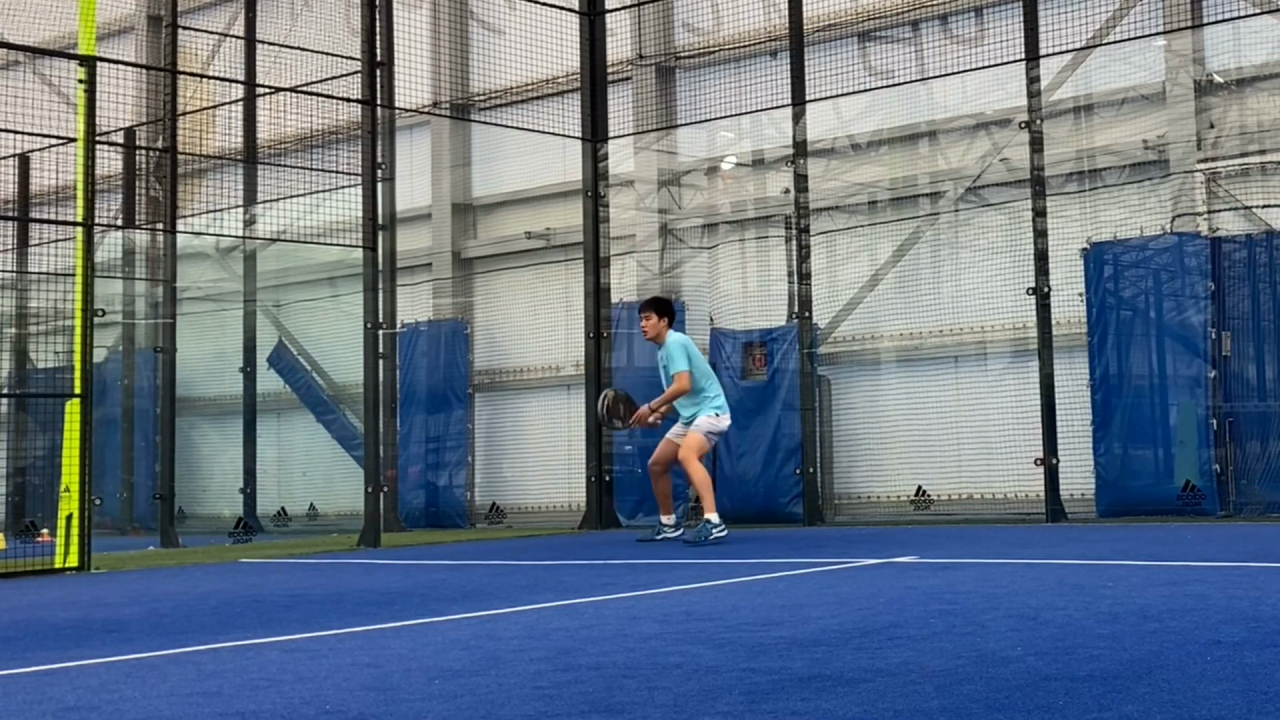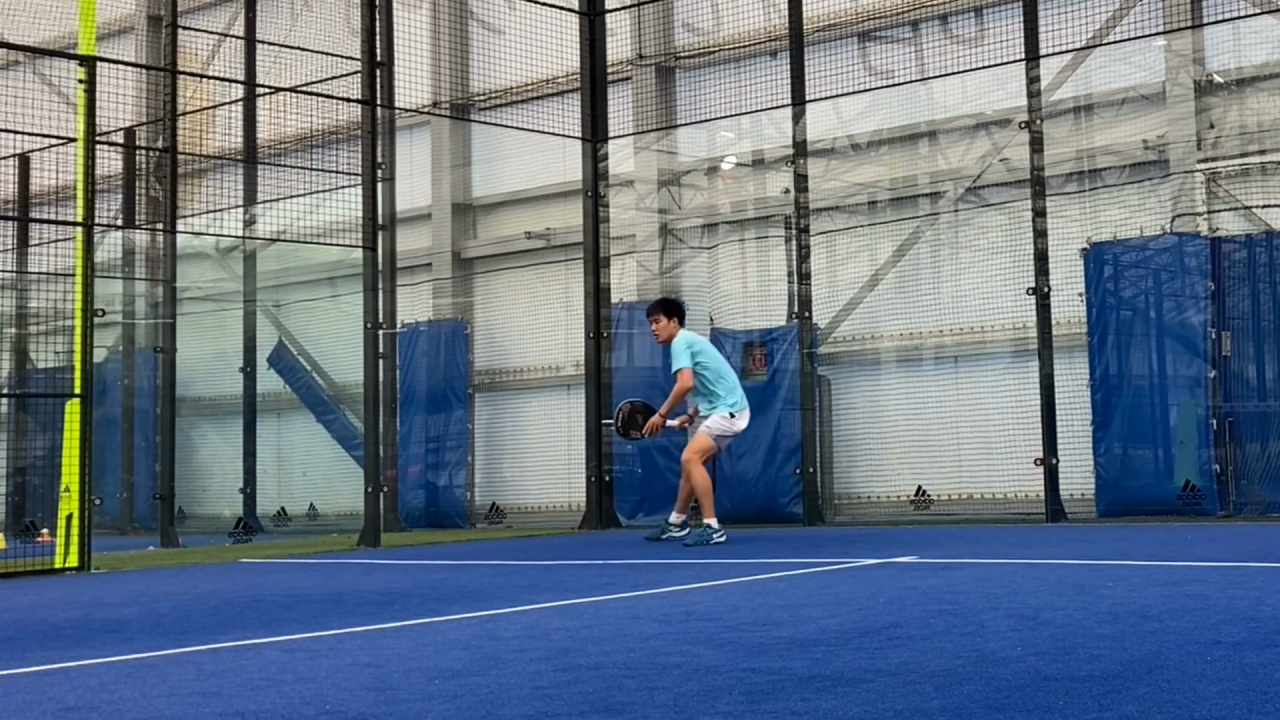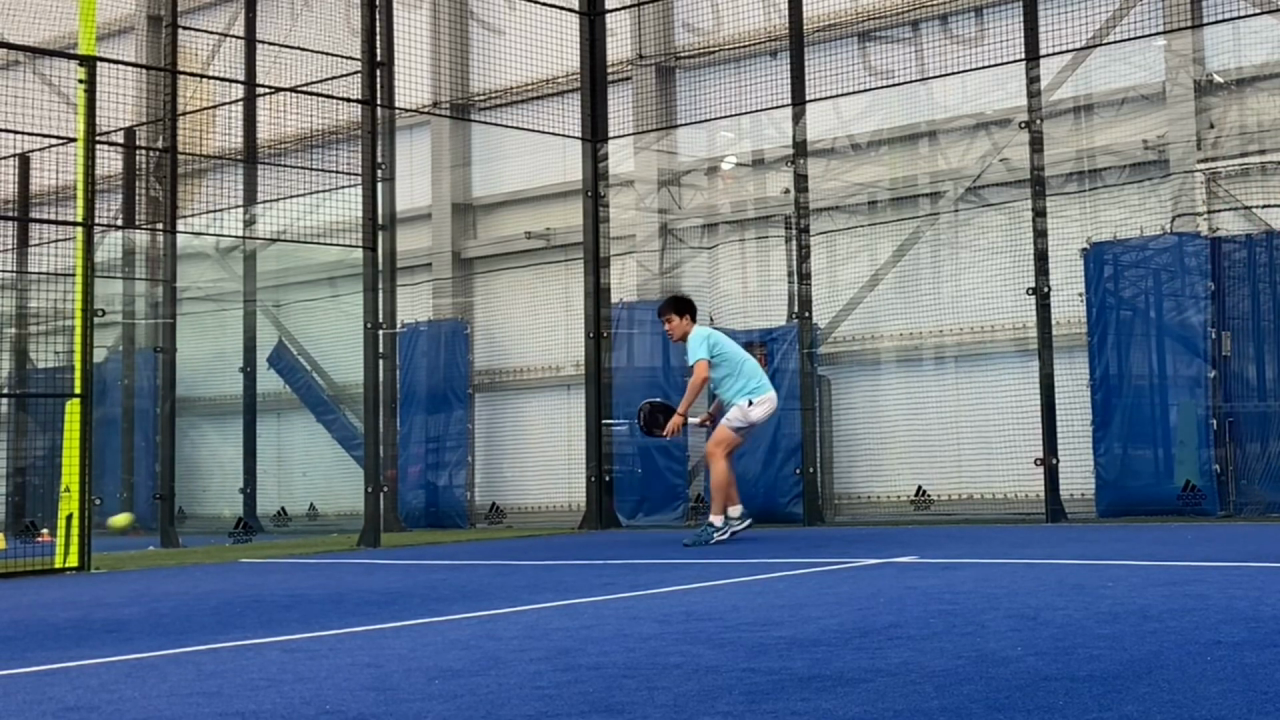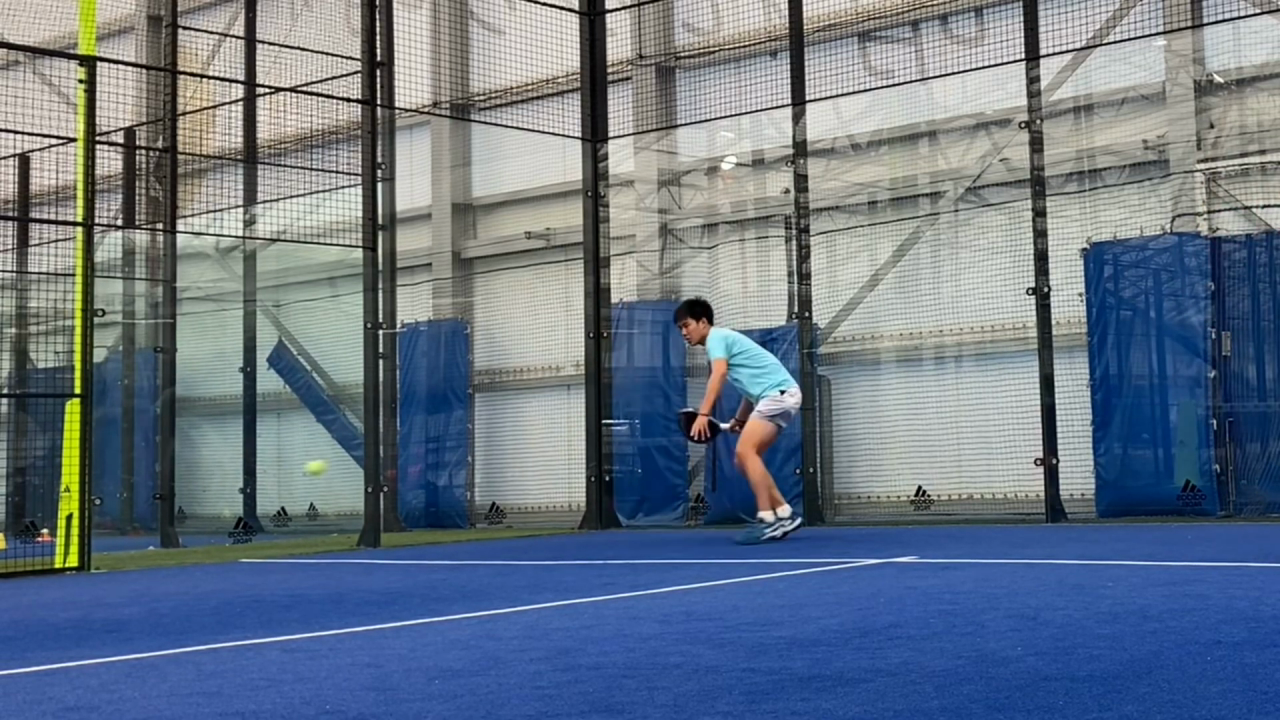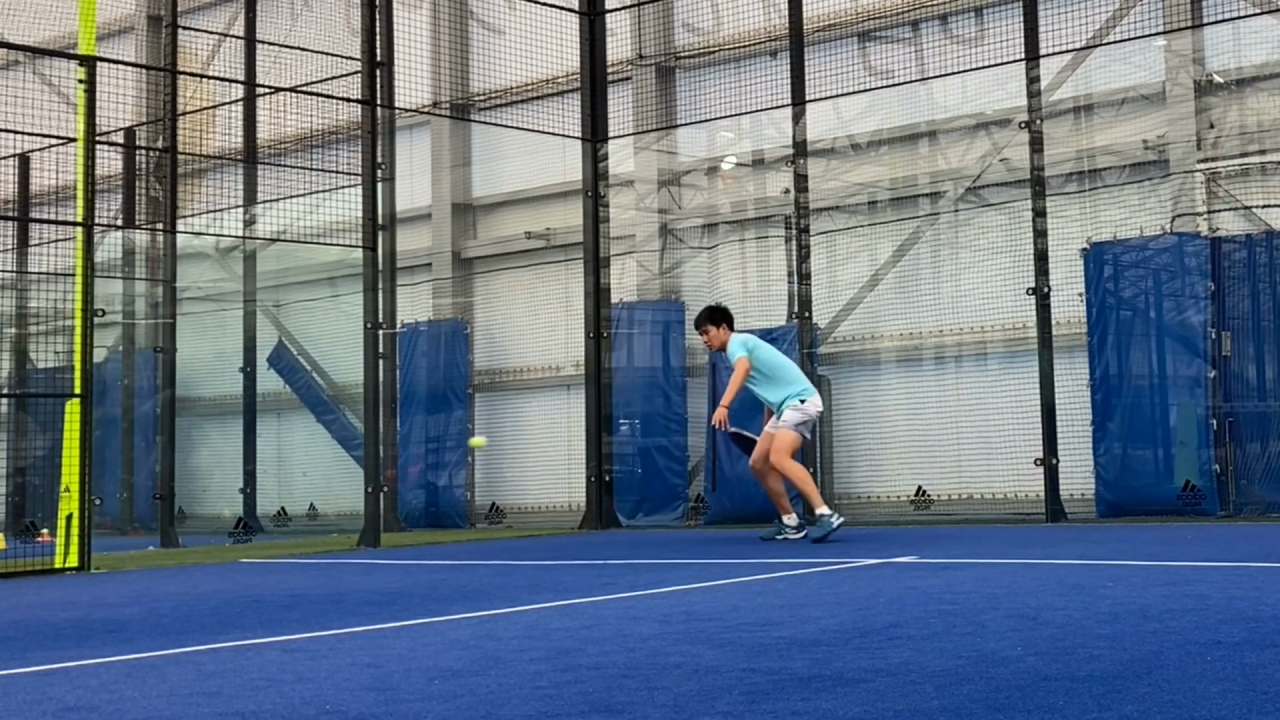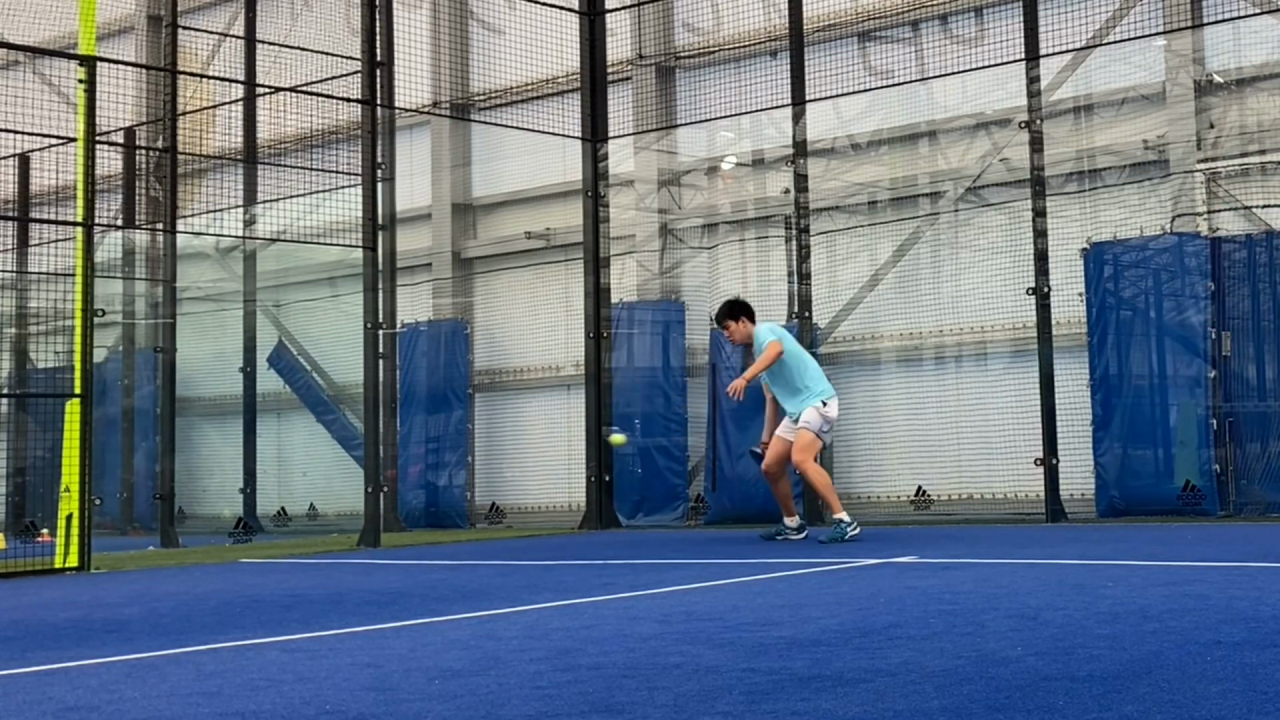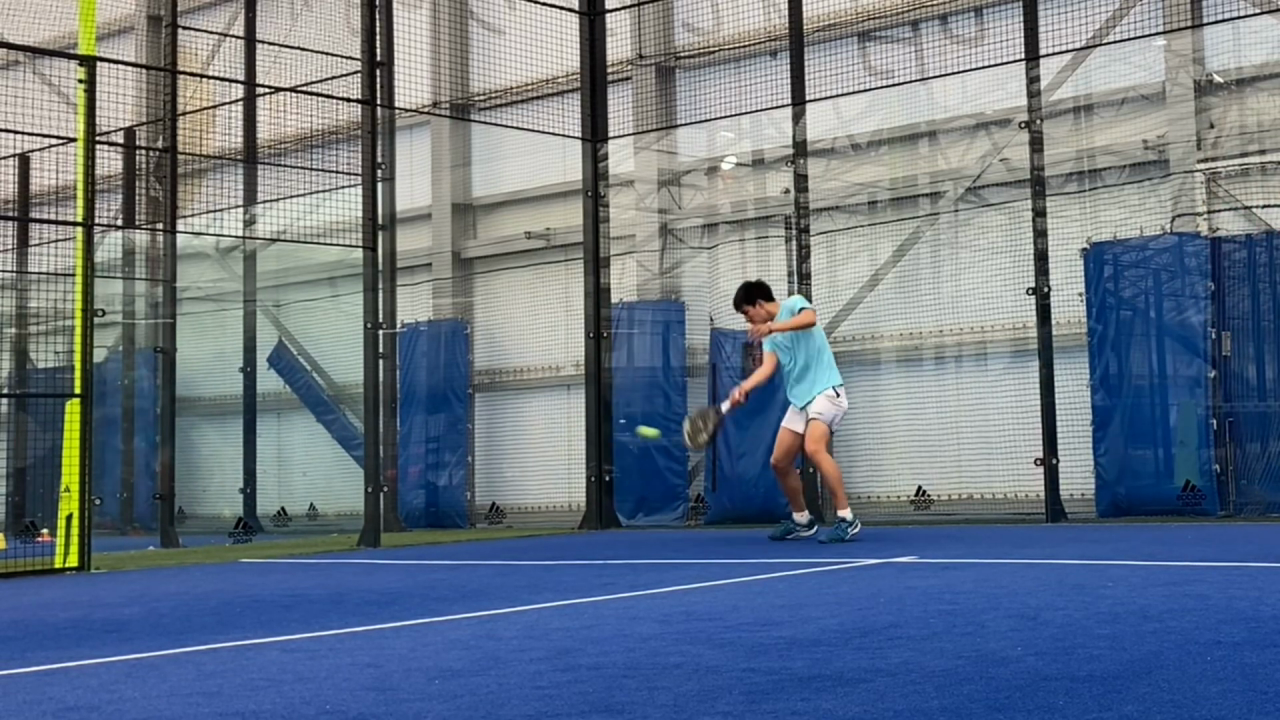
dt=0.1s
person 1, frame 1
left shoulder: (675, 343)
right shoulder: (661, 348)
left elbow: (684, 385)
left wrist: (651, 407)
right wrist: (661, 413)
left hip: (711, 412)
right hip: (690, 416)
left knee: (687, 457)
right knee: (656, 465)
left ankle: (712, 522)
right ankle: (669, 525)
person 1, frame 2
left shoulder: (681, 342)
right shoulder: (687, 341)
left elbow: (686, 383)
left wrist: (661, 414)
right wrist: (690, 416)
left hip: (730, 411)
right hip: (722, 409)
left knee: (691, 460)
right knee: (691, 461)
left ankle: (711, 527)
right ankle: (677, 521)
person 1, frame 3
left shoulder: (697, 336)
right shoulder: (706, 336)
left elbow: (701, 375)
left wrist: (680, 413)
right wrist: (711, 414)
left hip: (754, 398)
right hip: (751, 398)
left knee: (715, 452)
right knee: (717, 454)
left ankle: (717, 523)
right ankle: (735, 514)
person 1, frame 4
left shoulder: (716, 338)
right shoulder: (721, 339)
left elbow: (719, 374)
left wrist: (703, 414)
right wrist: (740, 418)
left hip: (780, 393)
right hip: (768, 396)
left knee: (745, 451)
right knee: (744, 454)
left ankle: (777, 517)
right ankle: (776, 517)
person 1, frame 5
left shoulder: (737, 343)
right shoulder: (744, 346)
left elbow: (741, 371)
left wrist: (723, 406)
right wrist: (768, 427)
left hip: (801, 401)
right hip: (788, 406)
left knee: (779, 460)
right knee: (758, 463)
left ankle: (826, 515)
right ankle: (790, 523)
person 1, frame 6
left shoulder: (770, 330)
right shoulder: (758, 351)
left elbow: (776, 350)
right elbow: (772, 397)
left wrist: (744, 378)
right wrist: (767, 436)
left hip: (818, 401)
right hip: (795, 410)
left knee: (802, 459)
right knee: (770, 467)
left ankle: (843, 522)
right ankle: (793, 524)
person 1, frame 7
left shoulder: (794, 304)
right shoulder: (769, 336)
left elbow: (811, 319)
right elbow: (767, 368)
left wrist: (770, 327)
right wrist: (743, 388)
left hip: (826, 390)
right hip: (801, 400)
left knee: (814, 449)
right knee: (779, 461)
left ankle: (846, 519)
right ankle: (802, 520)
